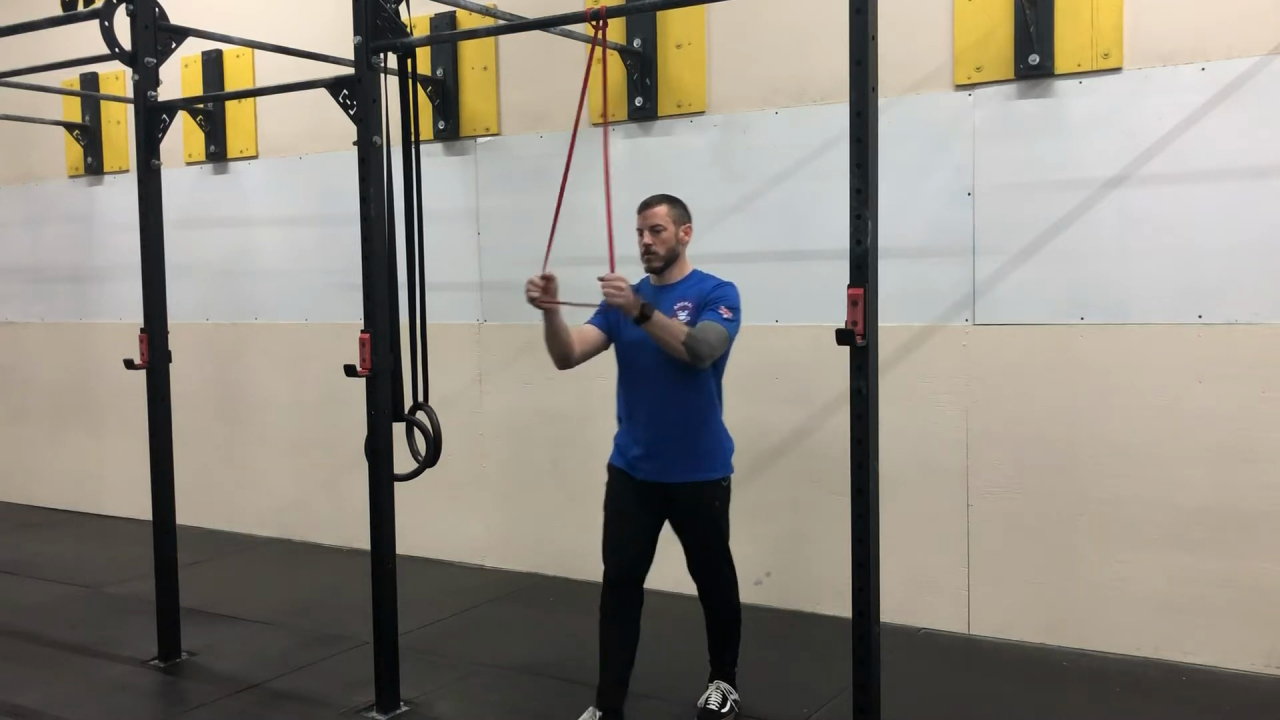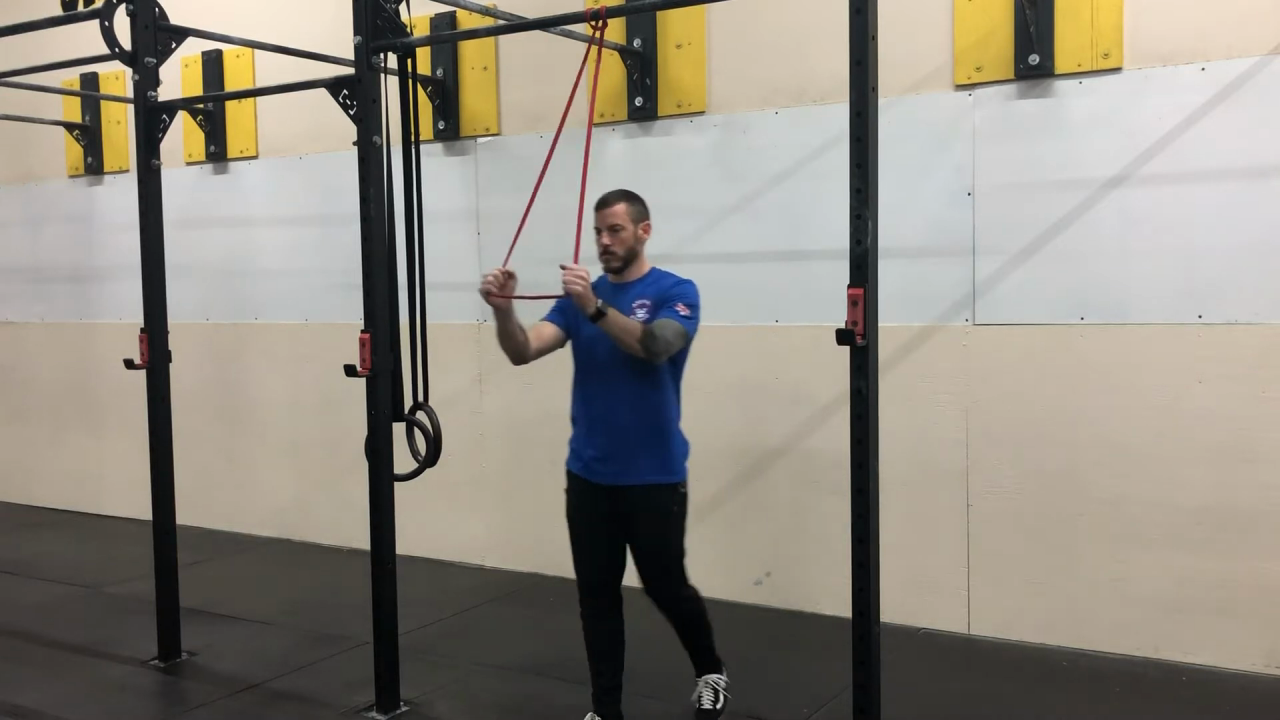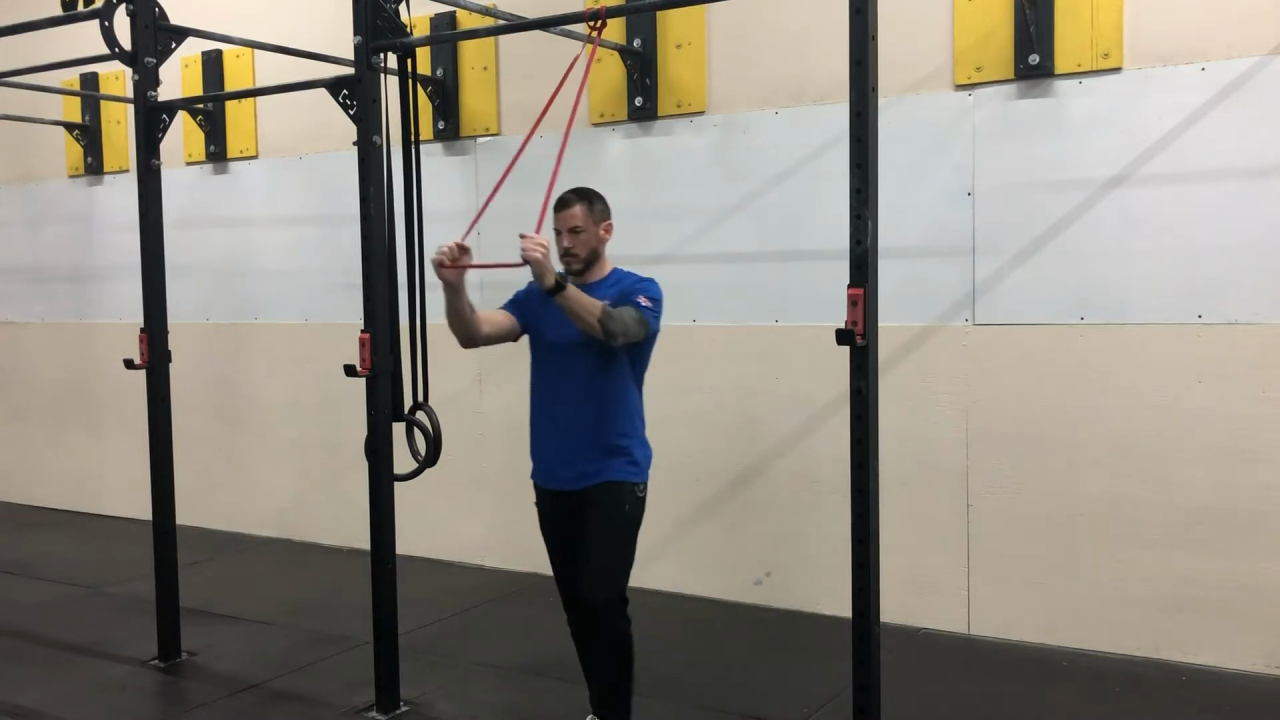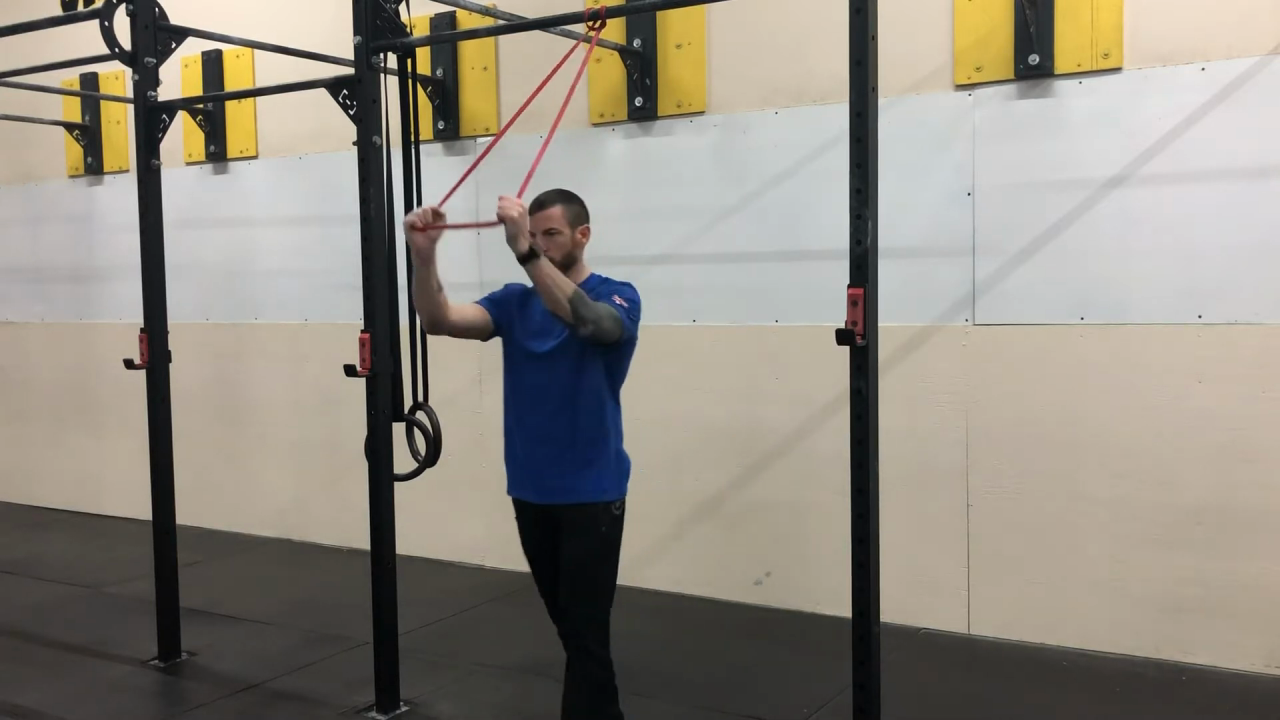
dt=0.3s
person 1, frame 1
left shoulder: (716, 294)
right shoulder: (620, 302)
left elbow: (700, 351)
right elbow: (568, 356)
left wrist: (640, 310)
right wrist: (551, 311)
left hip: (699, 471)
right hip: (631, 469)
left knee: (713, 581)
right knee: (619, 583)
person 1, frame 2
left shoulder: (675, 292)
right shoulder: (580, 297)
left elbow: (654, 347)
right elbow: (523, 351)
left wrist: (594, 308)
right wrist: (503, 309)
left hip: (653, 475)
right hip: (588, 474)
left knee: (665, 586)
right knee: (596, 595)
left ankle: (710, 672)
person 1, frame 3
left shoulder: (637, 291)
right shoulder: (536, 297)
left elbow: (613, 329)
right elbow: (474, 335)
left wrist: (553, 281)
right wrist: (454, 286)
left hip: (614, 475)
right hip: (553, 479)
left knee: (602, 598)
right knee: (577, 603)
person 1, frame 4
left shoulder: (617, 297)
right shoulder: (514, 303)
left elbow: (585, 320)
right elbow: (440, 320)
left wrist: (525, 249)
right wrist: (422, 252)
left hip: (593, 494)
right hip: (531, 492)
left knee: (585, 630)
right knee: (570, 623)
